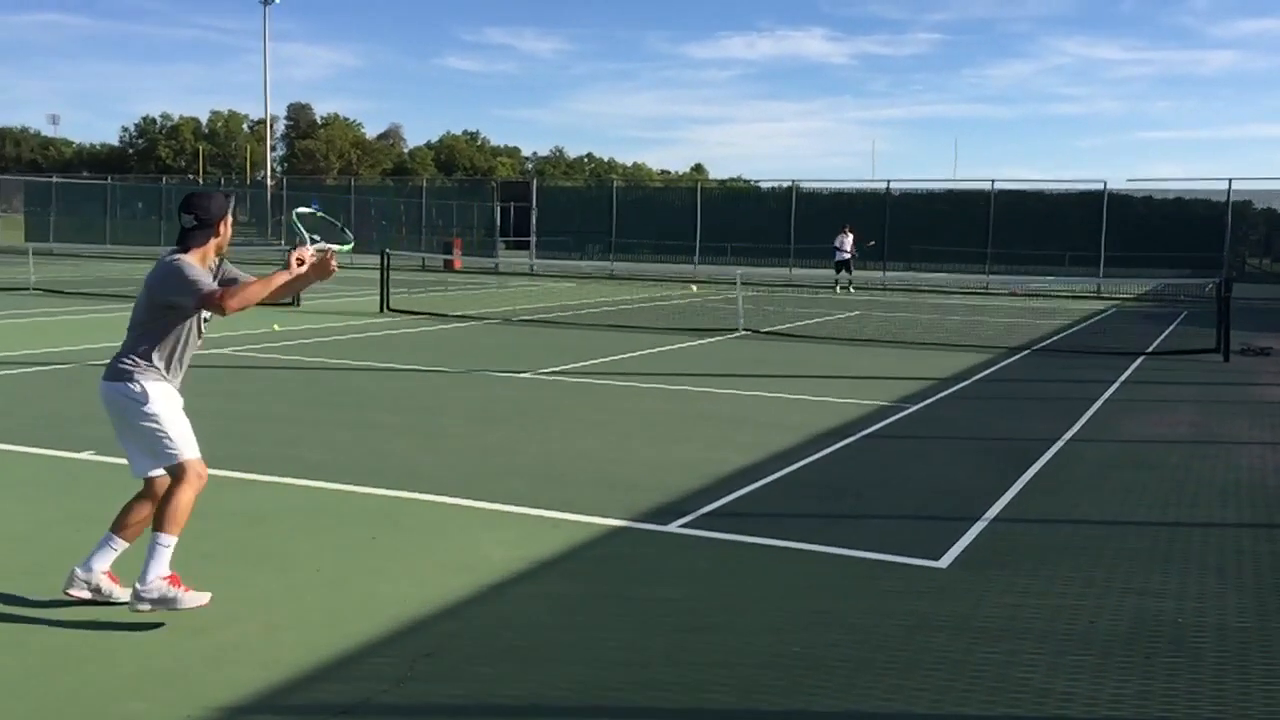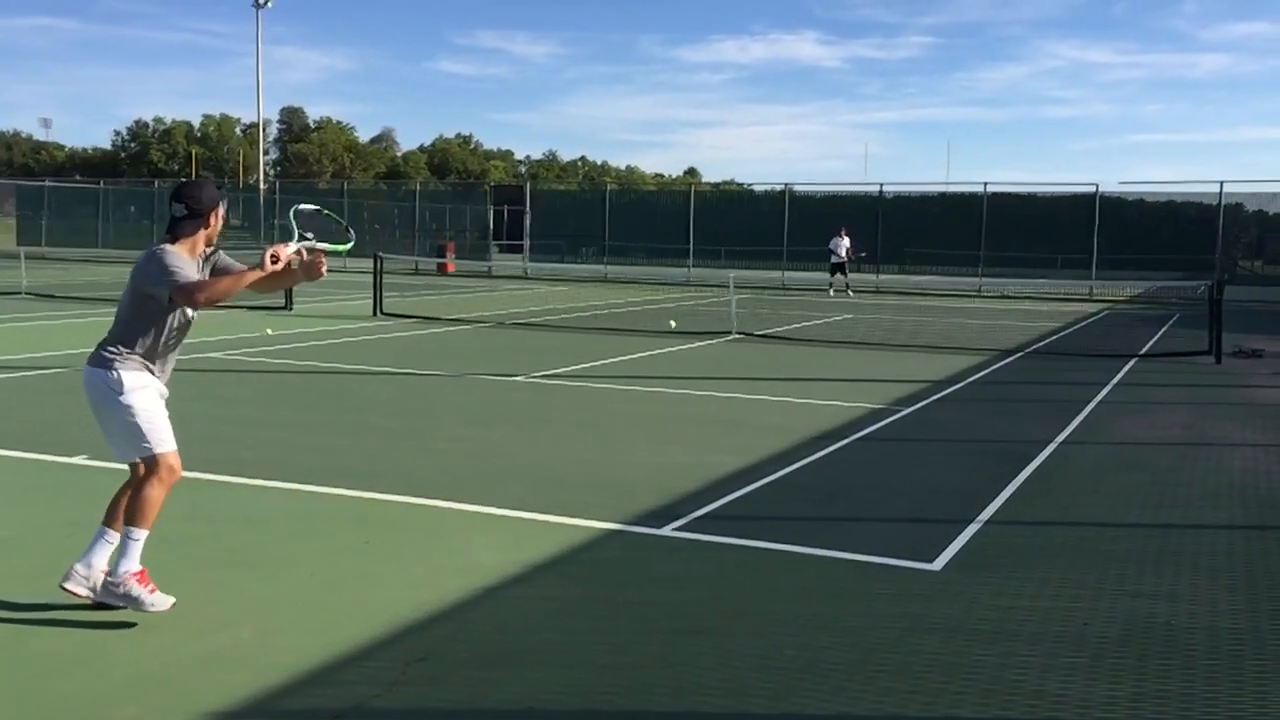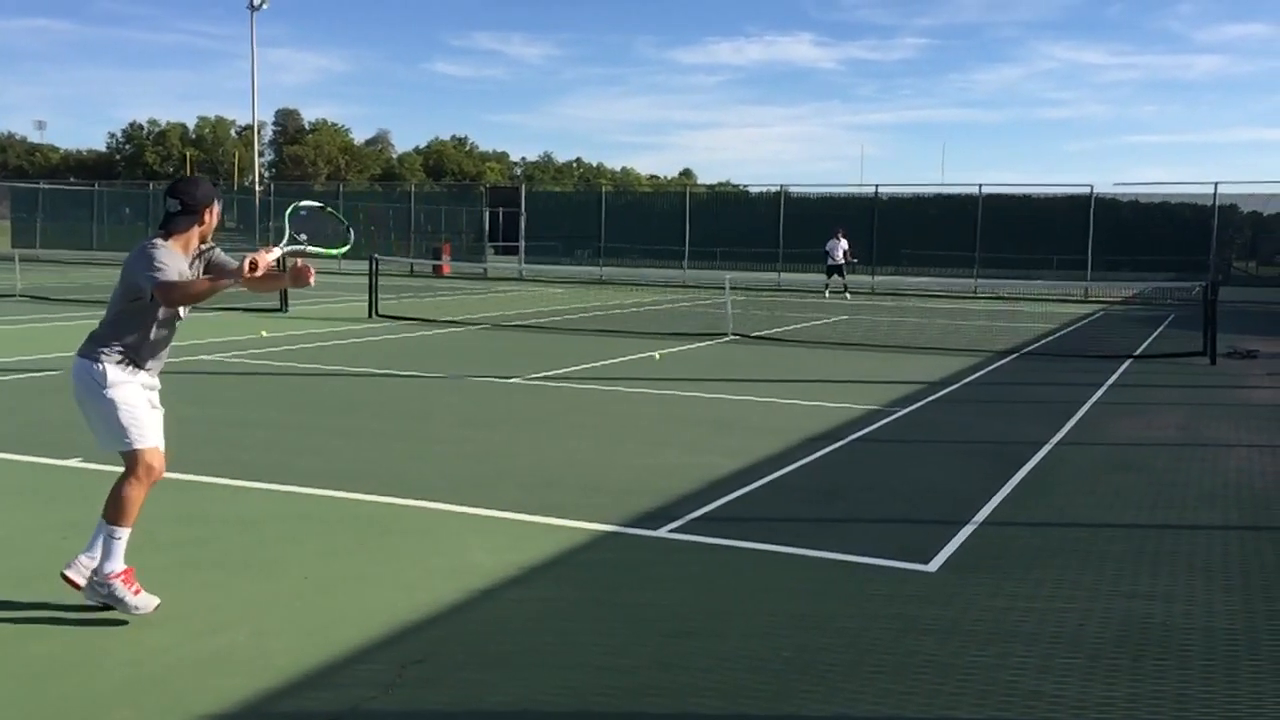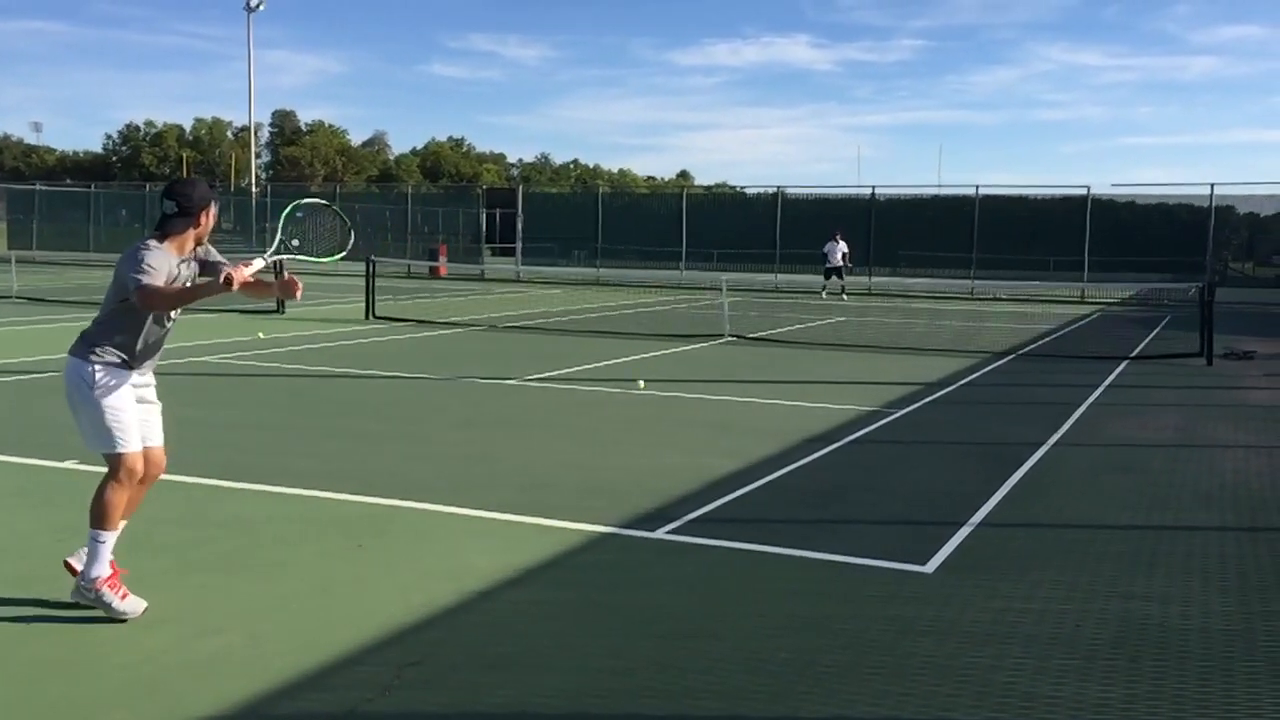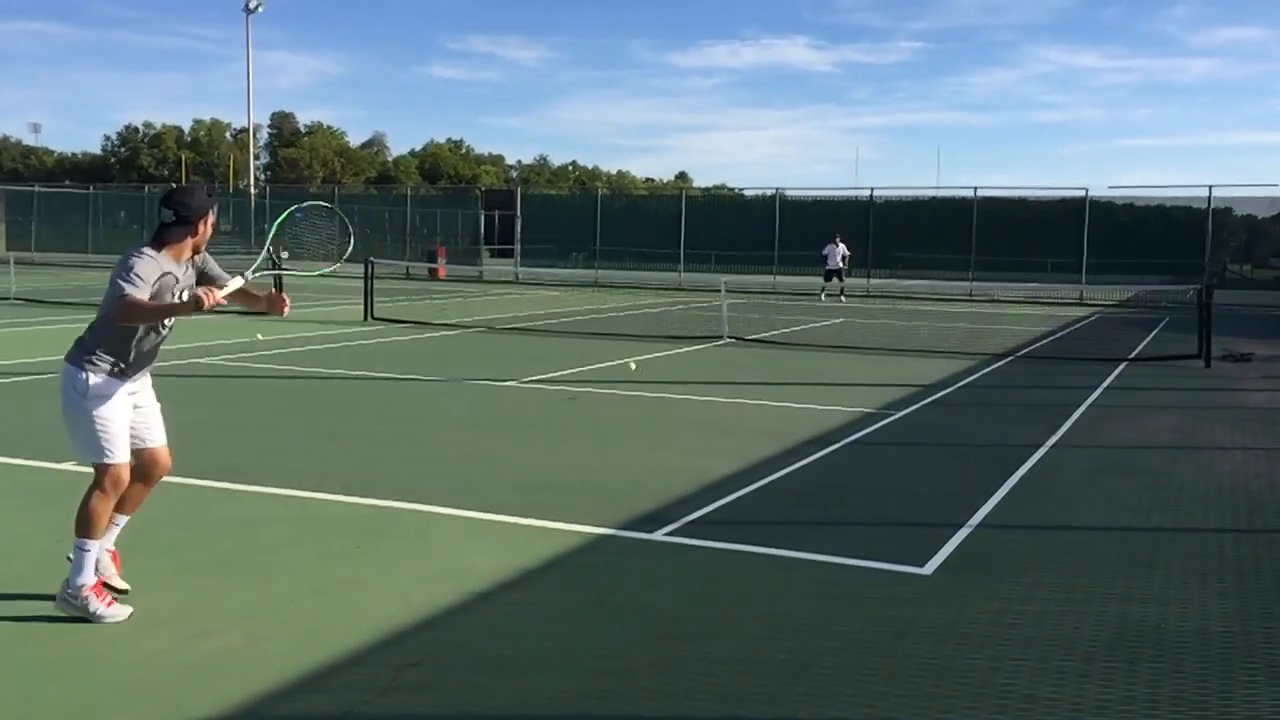
dt=0.4s
person 1, frame 1
left shoulder: (212, 267)
right shoulder: (177, 269)
left elbow: (262, 292)
right elbow: (227, 303)
left wrist: (311, 274)
right wrist: (285, 272)
left hip: (145, 388)
right hip: (137, 385)
left knee: (159, 490)
right knee: (191, 474)
left ankle: (90, 573)
right ankle: (153, 582)
person 1, frame 2
left shoulder: (205, 256)
right shoulder: (162, 259)
left elbow: (256, 283)
right elbow: (197, 296)
left wrist: (300, 273)
right wrist: (259, 269)
left hip: (140, 379)
right hip: (119, 375)
left knee: (146, 475)
right knee: (165, 468)
left ankle: (89, 570)
right ankle: (123, 576)
person 1, frame 3
left shoulder: (201, 252)
right shoulder: (154, 255)
left elbow: (250, 280)
right elbow: (173, 294)
left wrist: (287, 278)
right wrist: (233, 277)
left hip: (138, 374)
right hip: (107, 369)
left knee: (147, 469)
right knee: (144, 466)
left ankle: (90, 562)
right ankle: (108, 574)
person 1, frame 4
left shoulder: (198, 252)
right shoulder: (147, 256)
left elbow: (244, 282)
right elbow: (149, 300)
left wrist: (277, 288)
right wrist: (212, 288)
left hip: (135, 373)
right hip: (97, 371)
left knee: (152, 466)
right knee: (127, 468)
left ankle: (91, 558)
right ankle: (94, 578)
person 1, frame 5
left shoulder: (195, 261)
right shoulder: (142, 264)
left elbow: (235, 292)
right elbow: (125, 312)
left wrist: (266, 301)
right wrist: (185, 306)
left hip: (133, 378)
right hip: (94, 377)
left knee: (155, 464)
right knee: (114, 476)
left ankle: (100, 550)
right ankle: (78, 587)
